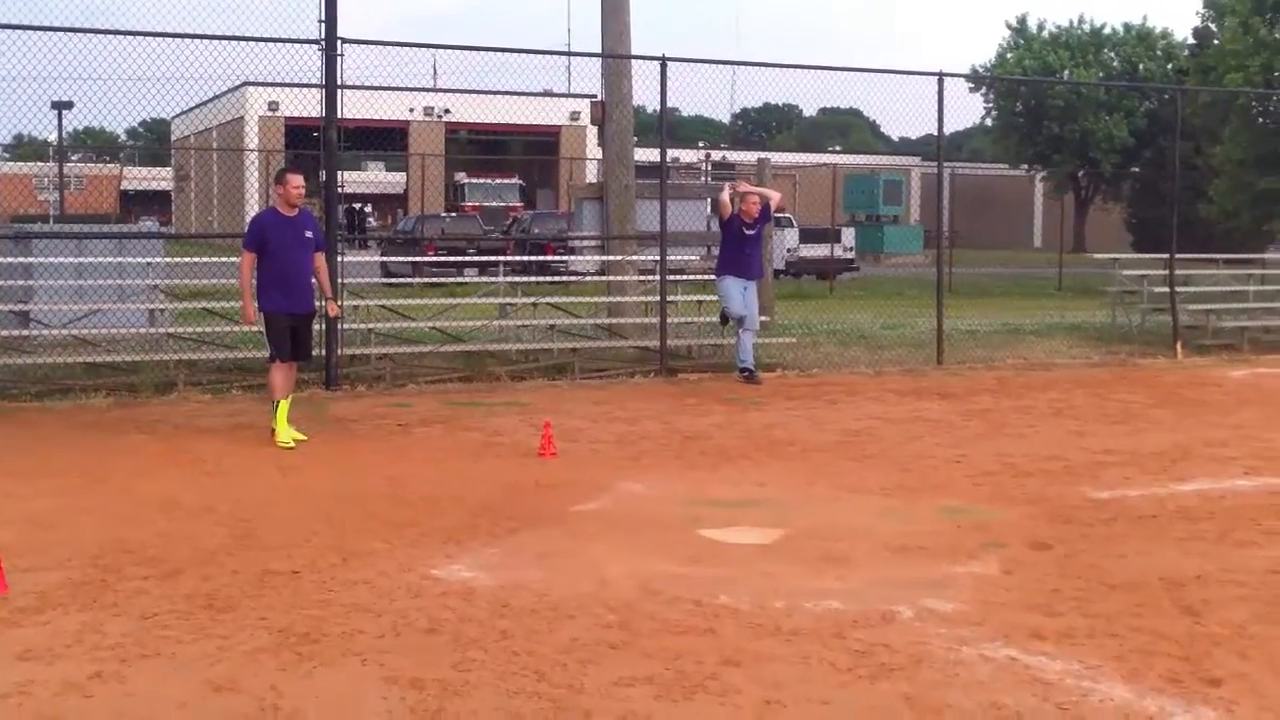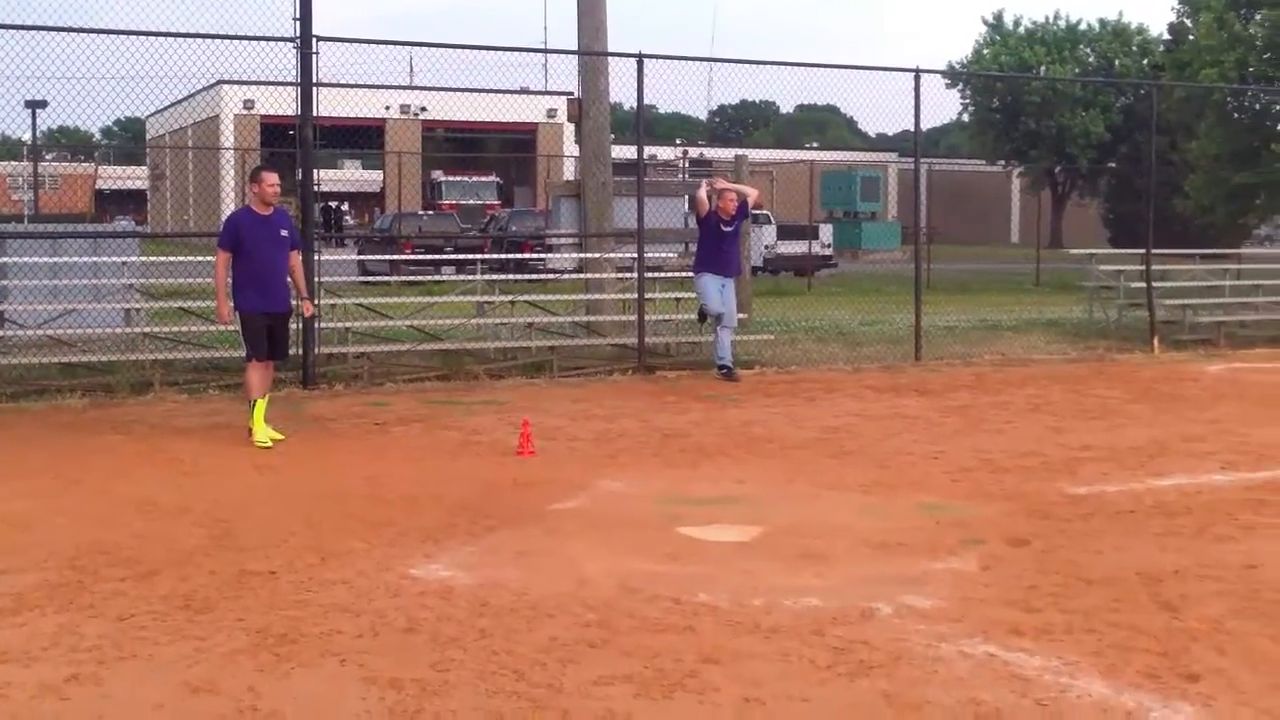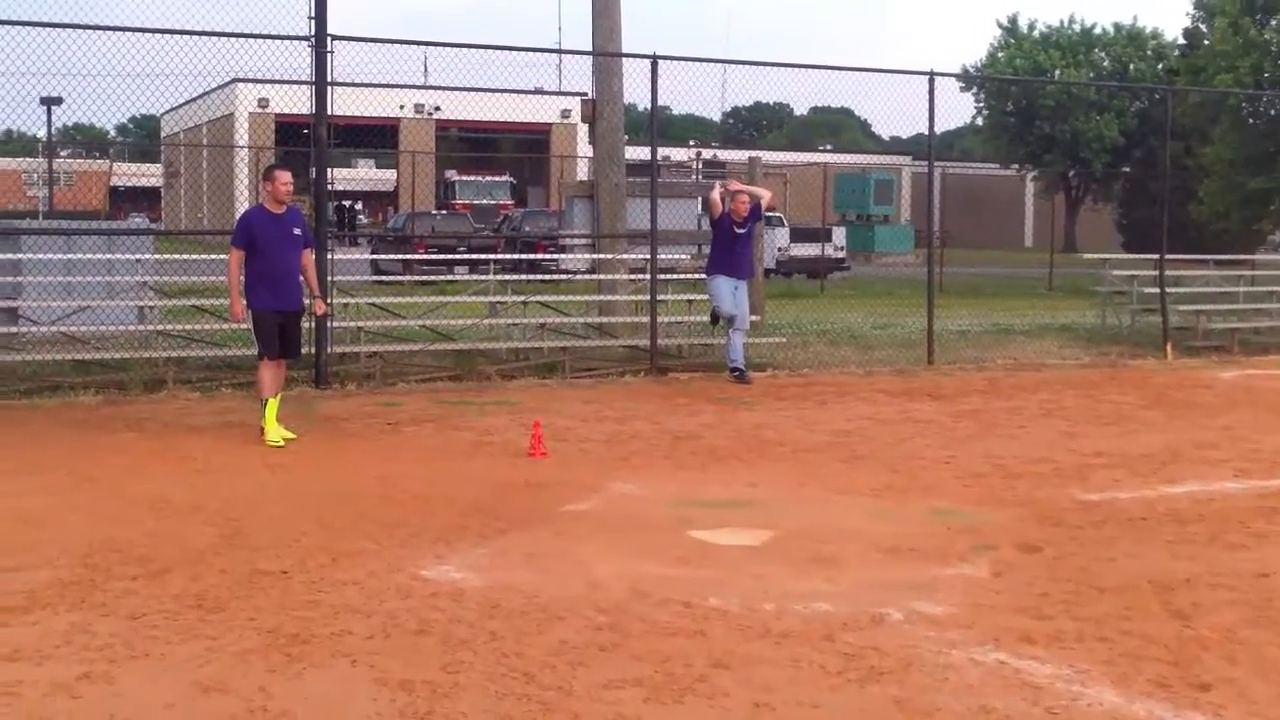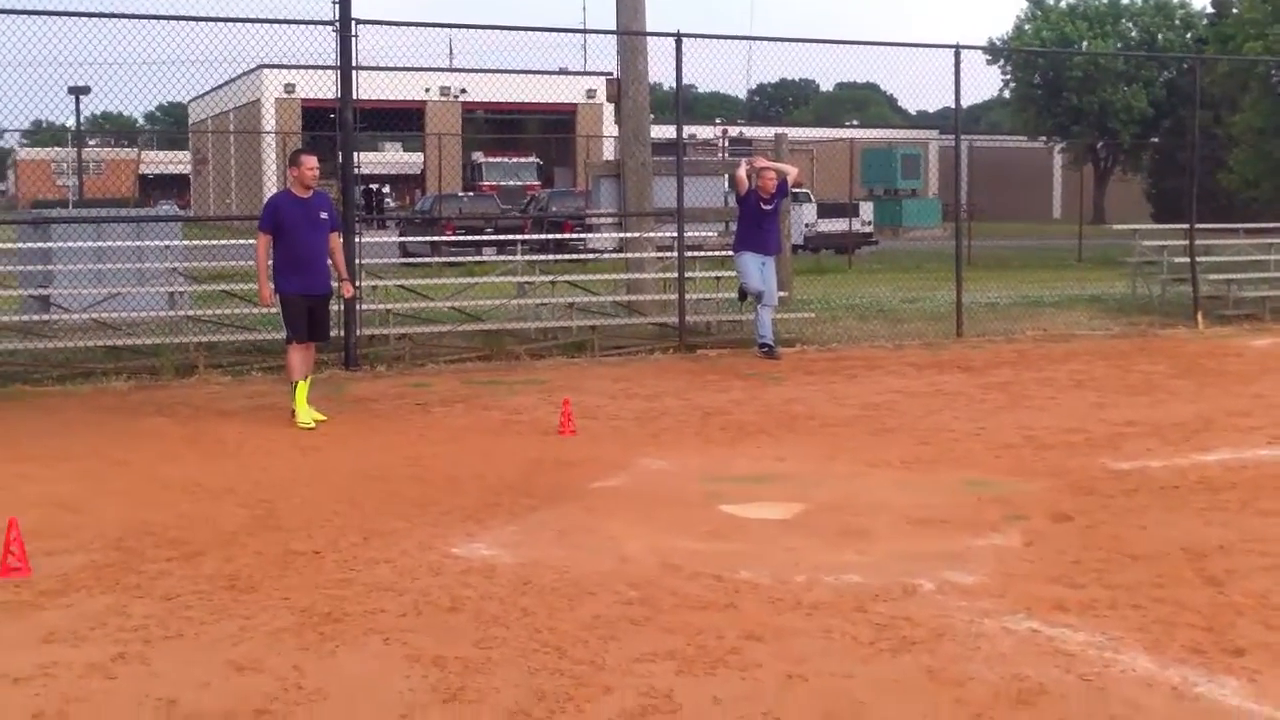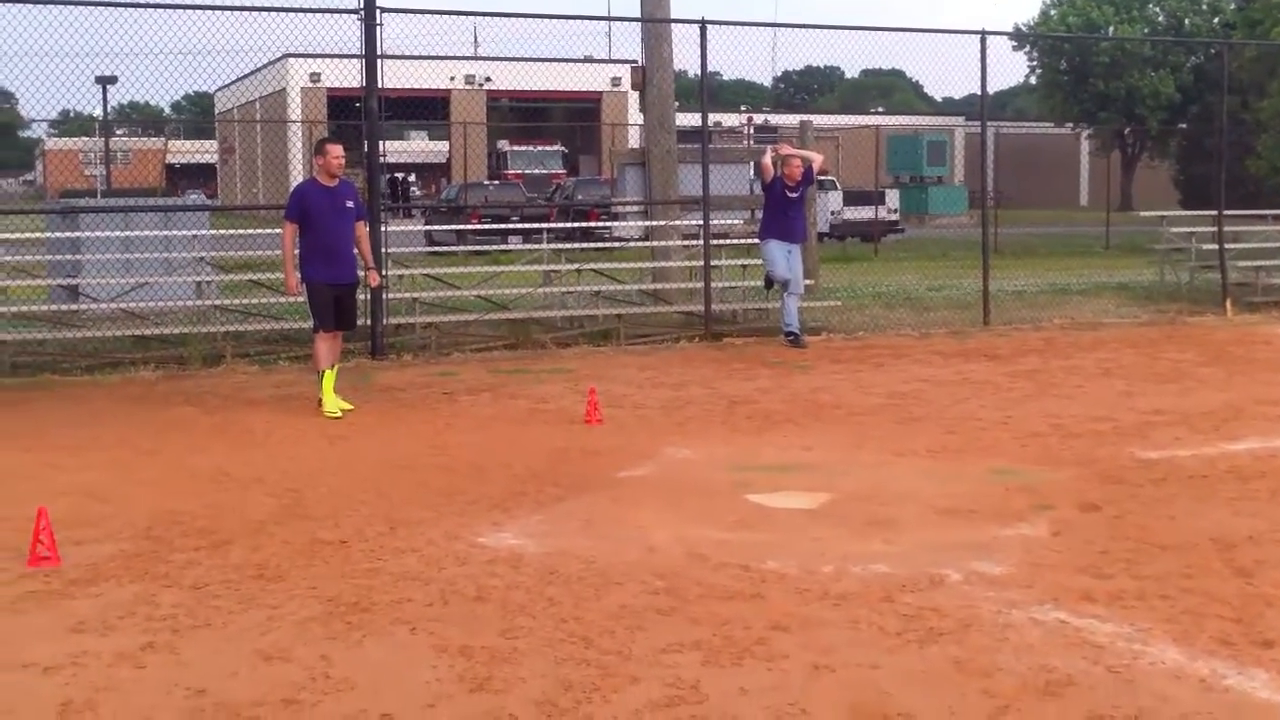
dt=0.4s
person 1, frame 1
left shoulder: (310, 221)
right shoulder: (262, 221)
left elbow: (319, 262)
right elbow: (247, 262)
left wrist: (329, 297)
right wrist: (247, 301)
left hip: (304, 306)
right hip: (275, 307)
left knee: (293, 362)
right knee: (279, 361)
left ankle: (281, 420)
right ankle: (279, 425)
person 1, frame 2
left shoulder: (285, 220)
right shoulder: (237, 220)
left elbow: (294, 261)
right elbow: (222, 262)
left wrist: (304, 297)
right wrist: (222, 301)
left hip: (280, 305)
right hip: (251, 306)
left knee: (270, 362)
right knee: (256, 360)
left ankle: (260, 420)
right ankle: (256, 423)
person 1, frame 3
left shoulder: (298, 218)
right shoulder: (251, 218)
left elbow: (306, 259)
right elbow: (235, 260)
left wrist: (316, 295)
right wrist: (235, 299)
left hip: (293, 304)
right hip: (263, 304)
left knee: (282, 360)
right knee: (268, 359)
left ankle: (273, 419)
right ankle: (268, 423)
person 1, frame 4
left shoulder: (325, 202)
right shoulder: (277, 203)
left elbow: (334, 243)
right elbow: (263, 244)
left wrist: (344, 278)
right wrist: (263, 283)
left hip: (320, 288)
right hip: (291, 288)
left knee: (311, 343)
right knee: (297, 342)
left ankle: (303, 401)
right ankle: (299, 405)
person 1, frame 5
left shoulder: (350, 190)
right shoulder: (303, 192)
left elbow: (360, 231)
right elbow: (289, 233)
left wrist: (370, 266)
right wrist: (290, 272)
left hip: (347, 276)
right hip: (318, 277)
left knee: (338, 332)
right knee: (324, 332)
left ankle: (330, 390)
right ankle: (326, 394)
person 2, frame 1
left shoulder: (760, 220)
right shoulder: (732, 221)
left elbow: (776, 196)
right elbow: (723, 200)
left wrist: (750, 188)
right wrist: (727, 189)
left hip: (750, 280)
right hip: (729, 276)
left knee: (750, 325)
right knee: (737, 312)
left ankle: (745, 368)
right ankle: (727, 312)
person 2, frame 2
left shoulder: (737, 217)
right shoulder: (709, 218)
left elbow: (753, 193)
right elbow: (700, 197)
left wrist: (727, 185)
right wrist: (704, 186)
left hip: (728, 277)
right hip: (706, 274)
left knee: (727, 322)
right knee: (715, 309)
left ankle: (724, 365)
right ankle: (705, 309)
person 2, frame 3
left shoulder: (751, 218)
right shoulder: (722, 219)
left elbow: (767, 195)
right elbow: (713, 199)
left wrist: (741, 187)
right wrist: (718, 188)
left hip: (741, 279)
right hip: (719, 276)
left knee: (740, 325)
right knee: (728, 311)
left ankle: (736, 368)
right ankle: (718, 311)
person 2, frame 4
left shoulder: (777, 195)
right shoulder: (749, 196)
left elbow: (793, 171)
right elbow: (739, 176)
left wrist: (767, 164)
right wrist: (744, 165)
left hip: (768, 255)
right hip: (746, 252)
left knee: (768, 301)
right knee: (756, 287)
left ankle: (765, 344)
right ankle: (745, 288)
person 2, frame 5
left shoulder: (803, 182)
right shoulder: (774, 184)
left elbow: (819, 158)
right elbow: (765, 163)
left wrist: (792, 151)
right wrist: (769, 152)
left hip: (795, 243)
right hip: (772, 240)
left knee: (794, 289)
right knee: (782, 275)
left ankle: (791, 332)
right ankle: (772, 276)
